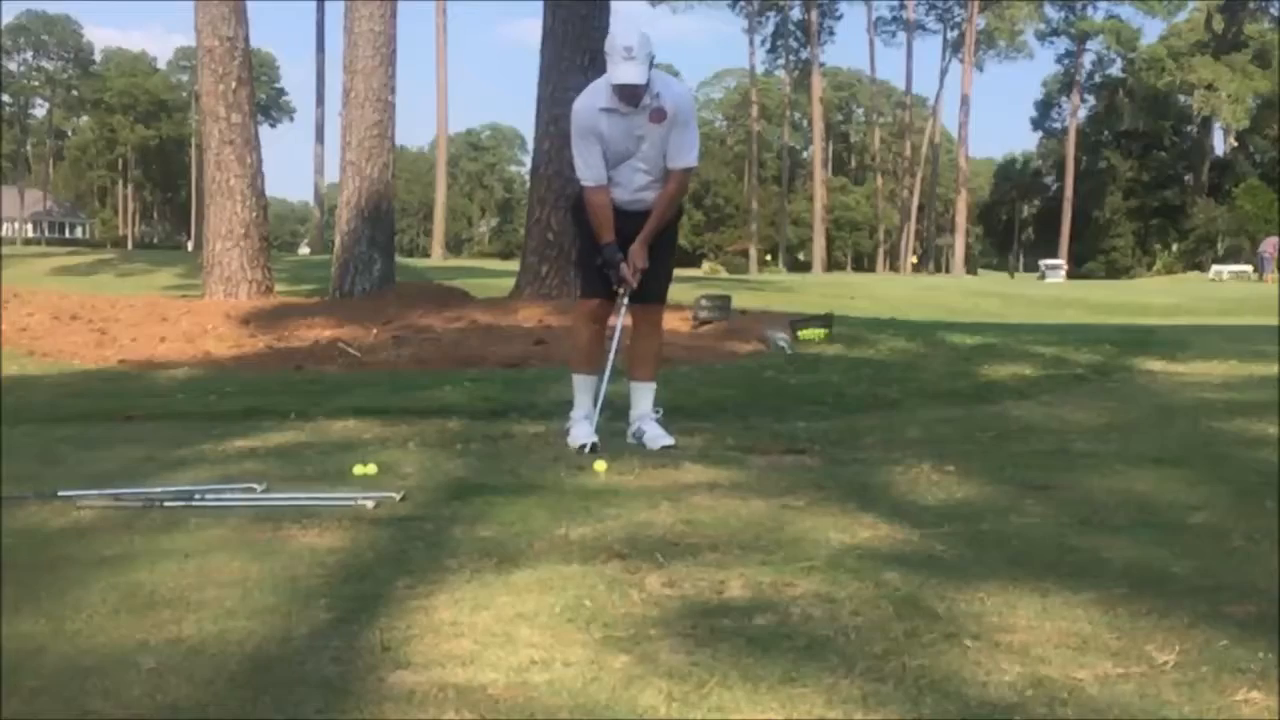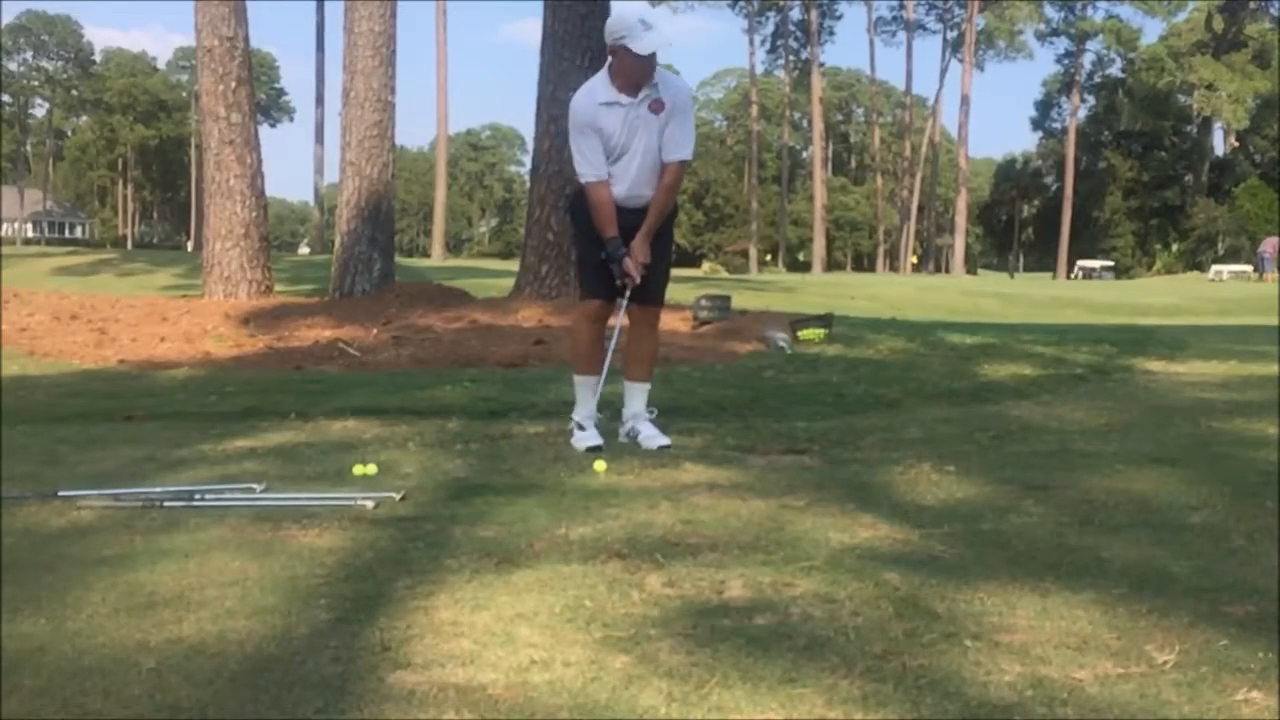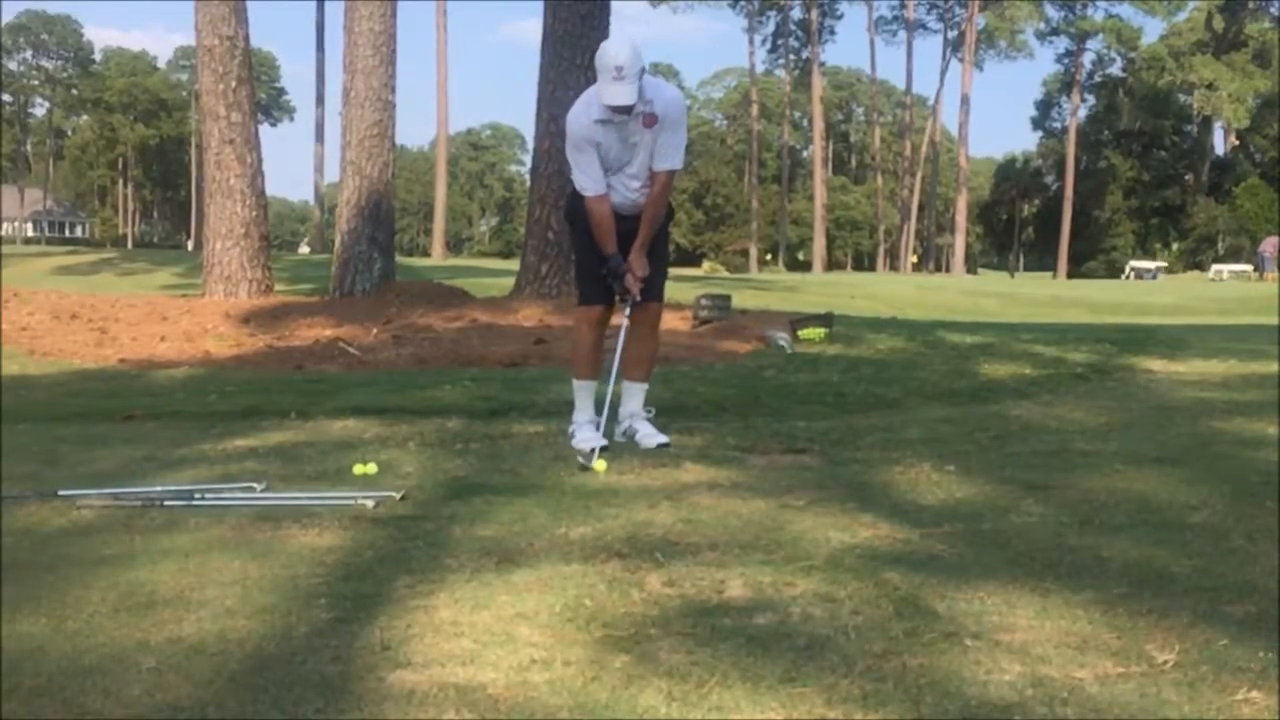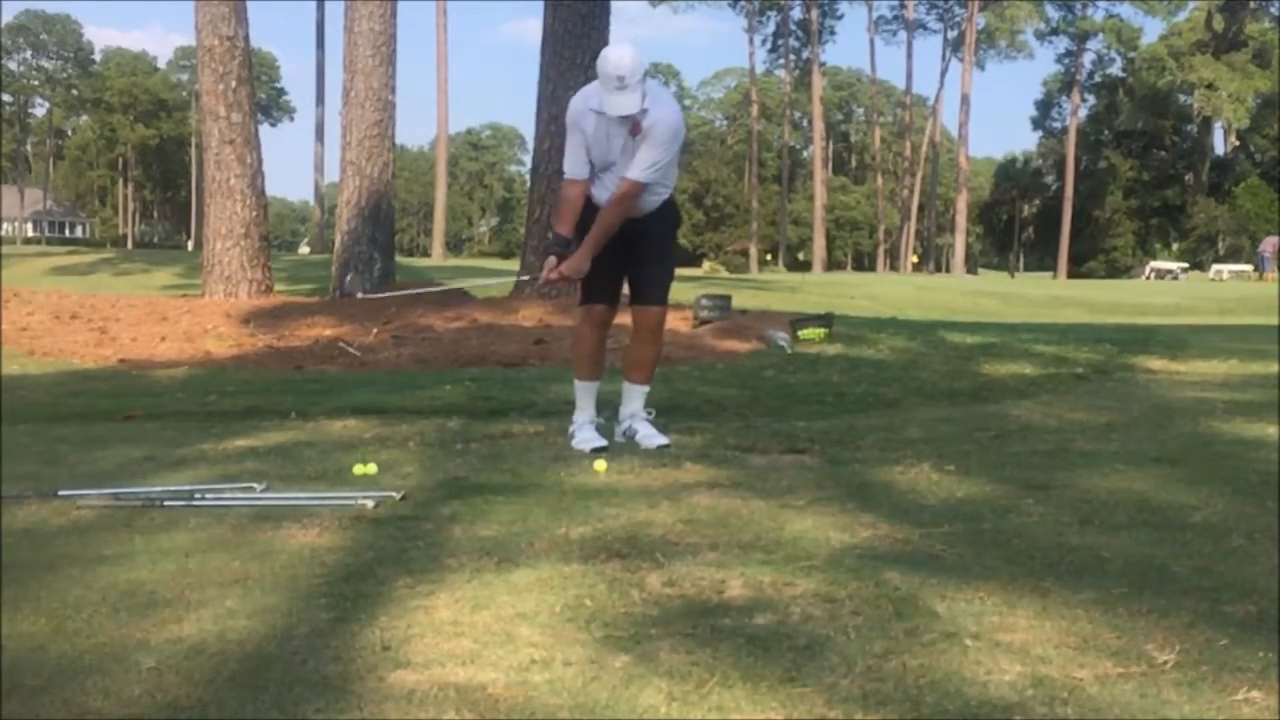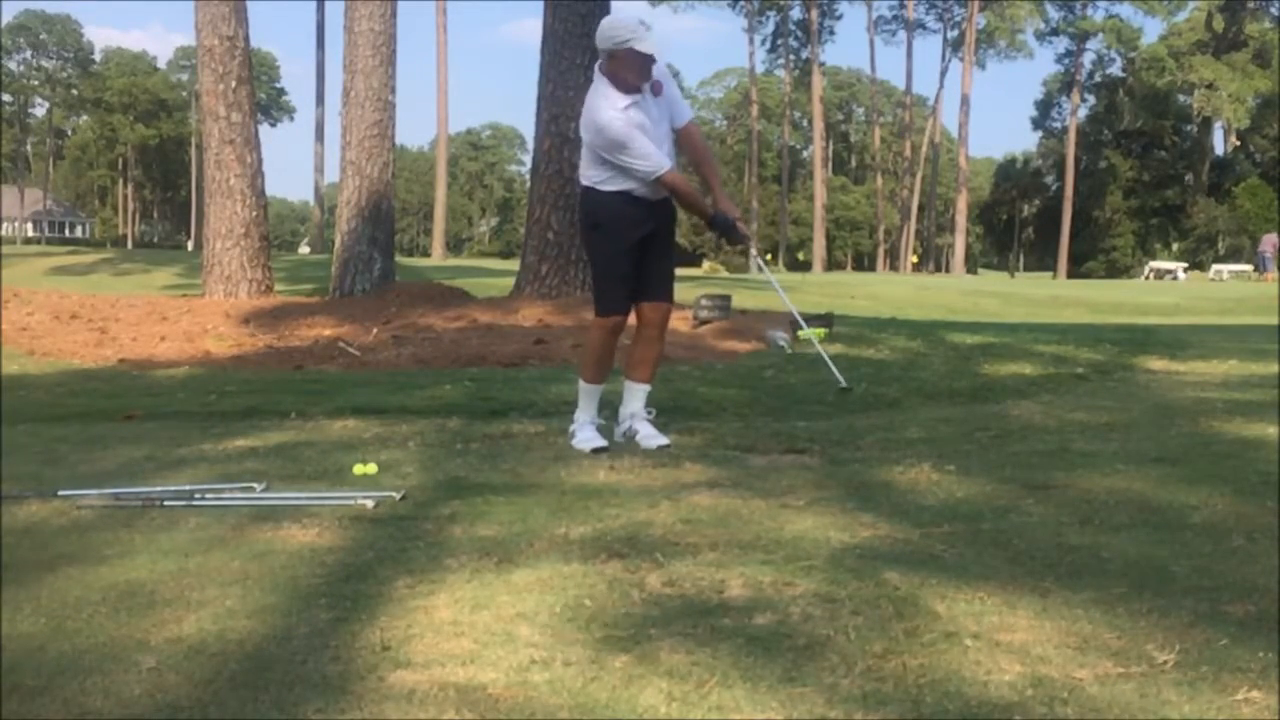
dt=1s
person 1, frame 1
left shoulder: (678, 98)
right shoulder: (587, 107)
left elbow: (679, 177)
right elbow: (595, 187)
left wrist: (644, 241)
right wrist: (611, 252)
left hip: (657, 215)
right hip: (602, 214)
left knee: (649, 315)
right knee: (592, 310)
left ankle: (642, 417)
right ankle: (581, 415)
person 1, frame 2
left shoulder: (675, 93)
right shoulder: (586, 102)
left elbow: (673, 170)
right elbow: (595, 182)
left wrist: (644, 239)
right wrist: (615, 248)
left hip: (652, 214)
right hip: (598, 213)
left knee: (646, 316)
right knee: (593, 310)
left ankle: (636, 417)
right ankle: (584, 415)
person 1, frame 3
left shoulder: (669, 102)
right shoulder: (581, 118)
left elbow: (662, 181)
right elbow: (595, 197)
left wrist: (640, 252)
right wrist: (615, 264)
left hip: (649, 215)
right hip: (594, 215)
left knee: (648, 312)
right knee: (593, 312)
left ankle: (632, 416)
right ankle: (583, 419)
person 1, frame 4
left shoulder: (665, 116)
right shoulder: (581, 107)
left elbow: (627, 193)
right elbow: (575, 182)
left wrist: (584, 254)
right wrist: (559, 245)
left hip: (652, 217)
right hip: (597, 211)
left knee: (651, 318)
right knee: (595, 313)
left ankle: (632, 417)
right ankle: (583, 419)
person 1, frame 5
left shoulder: (654, 72)
right shoulder: (606, 116)
left elbow: (688, 135)
right elbow: (669, 177)
left wrist: (721, 197)
right wrist: (716, 220)
left hip: (656, 207)
right hip: (612, 212)
left knee: (656, 315)
right knee: (611, 317)
left ankle: (633, 416)
right ankle: (585, 419)
